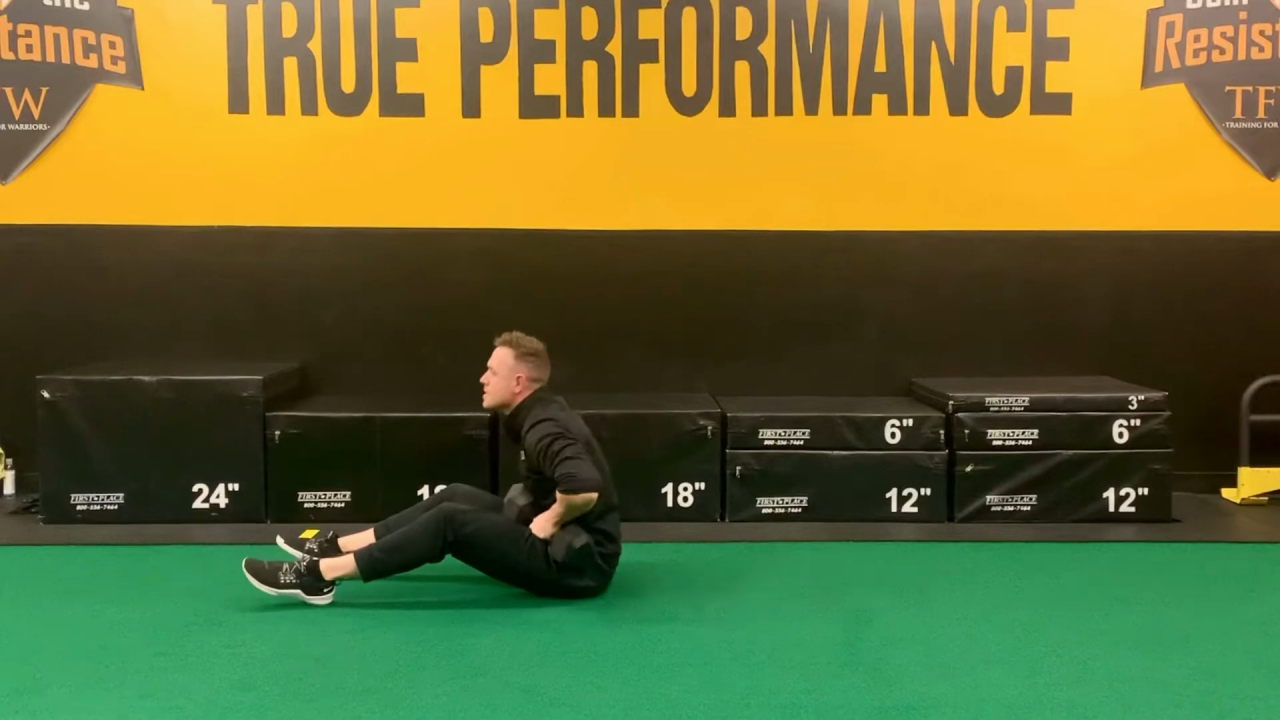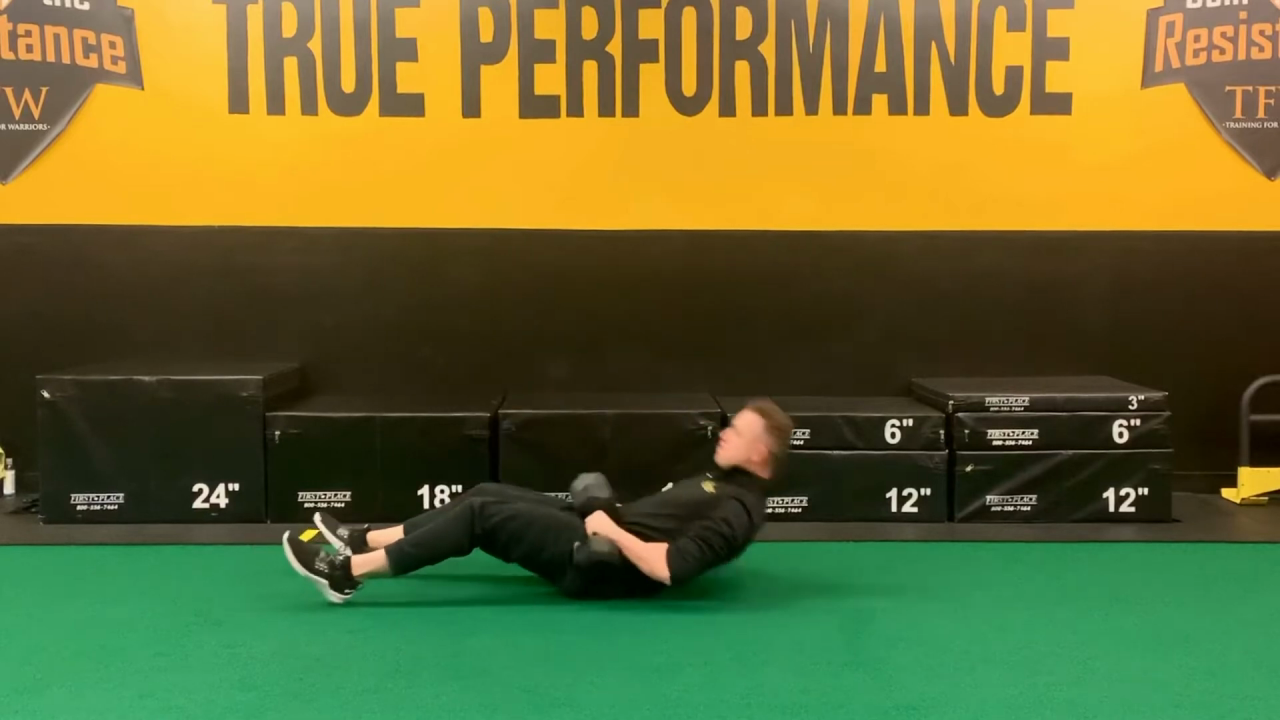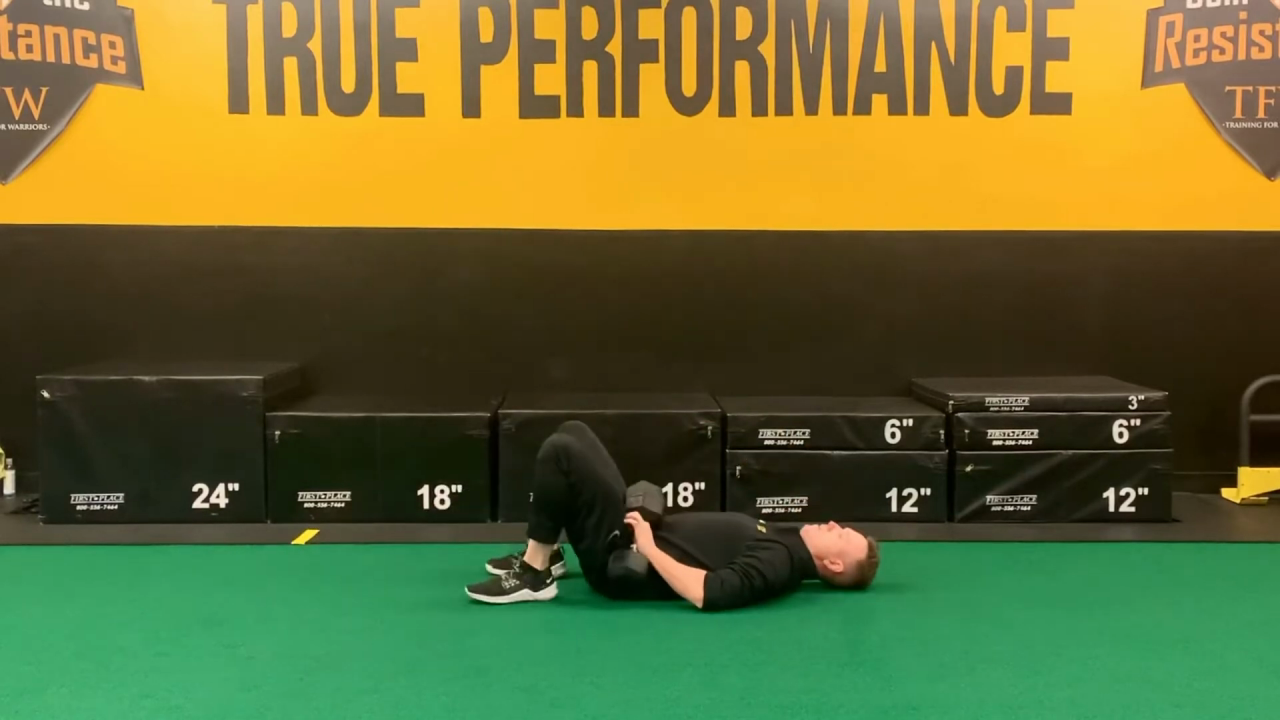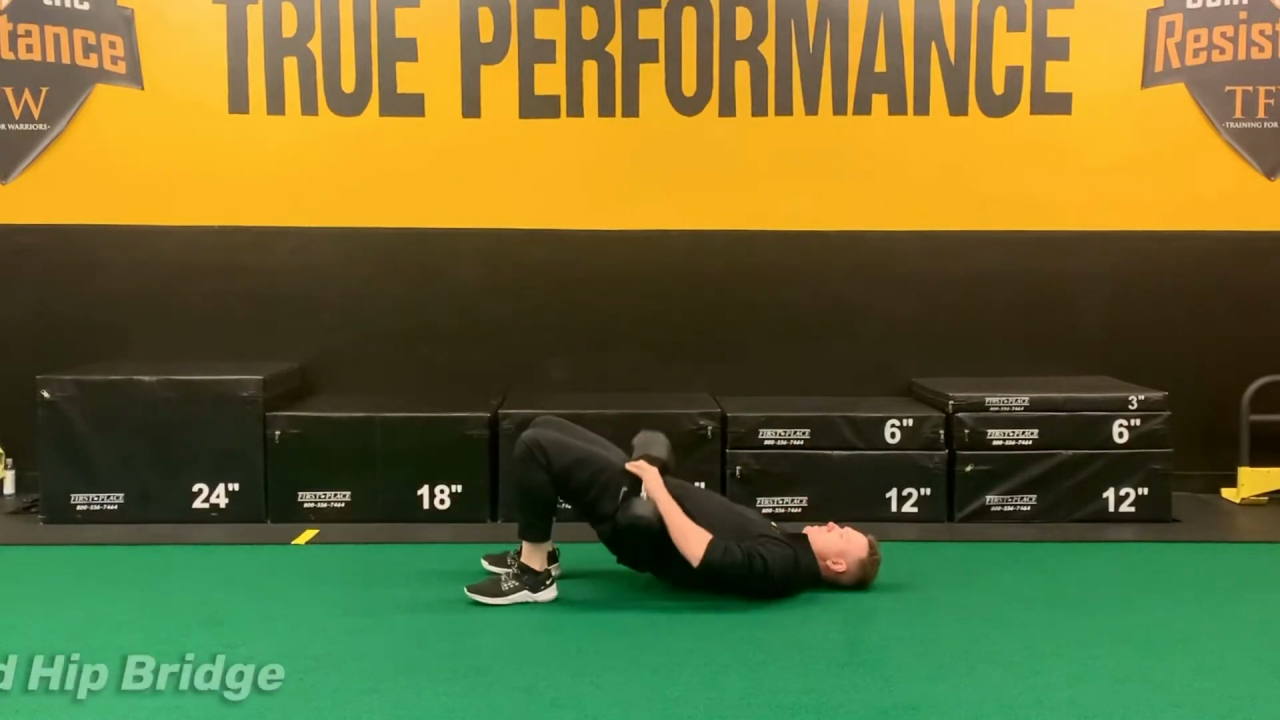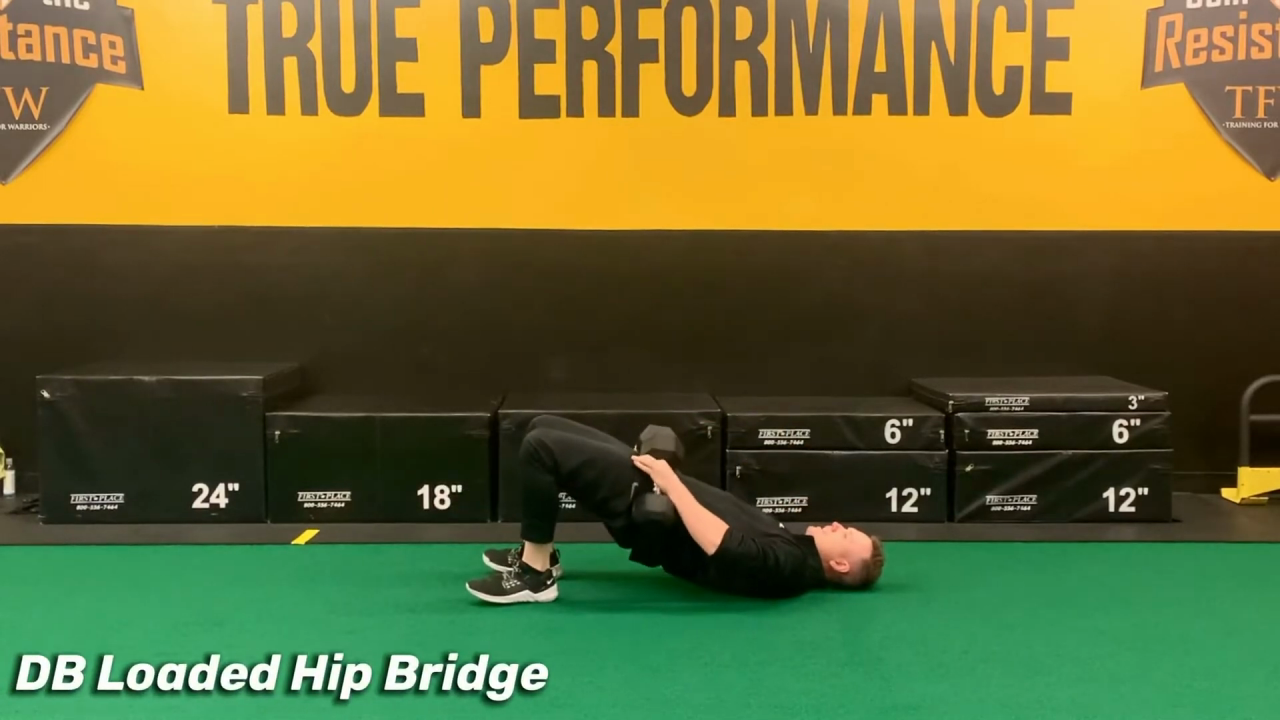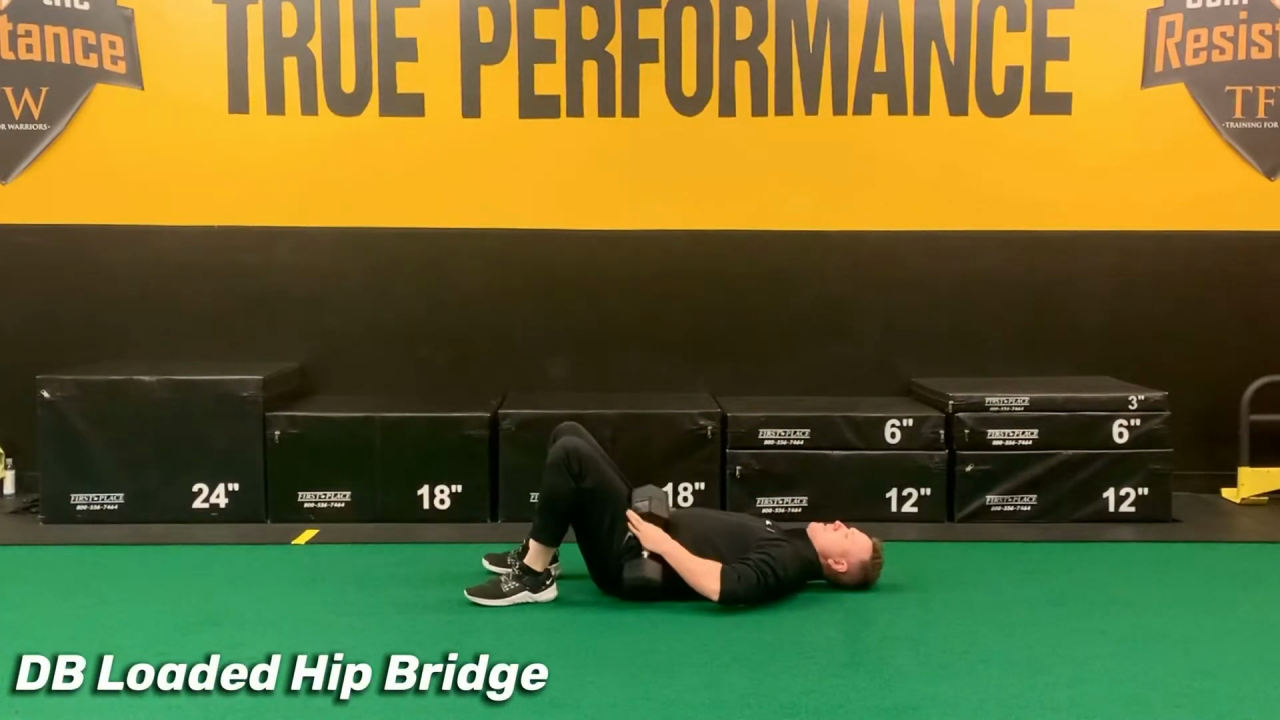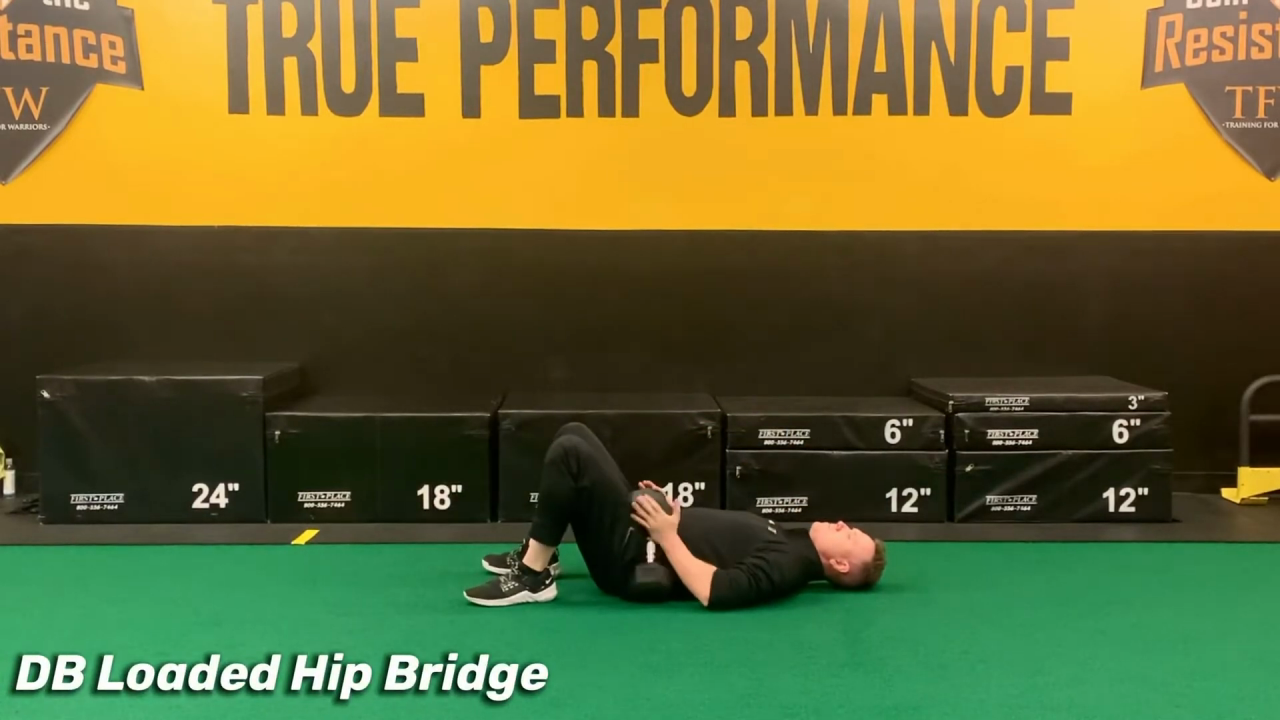
dt=0.7s
person 1, frame 1
left shoulder: (542, 430)
right shoulder: (544, 410)
left elbow: (584, 487)
left wrist: (553, 520)
right wrist: (540, 512)
left hip: (576, 564)
right hip: (569, 546)
left knee: (448, 521)
right knee: (455, 497)
left ankle: (318, 576)
right ankle: (337, 546)
person 1, frame 2
left shoulder: (736, 513)
right shoulder: (727, 485)
left elbow: (669, 569)
left wrist: (611, 530)
right wrist: (605, 516)
left hip: (592, 562)
right hip: (596, 534)
left knee: (480, 517)
right knee: (487, 494)
left ankle: (348, 572)
right ankle: (369, 542)
person 1, frame 3
left shoulder: (779, 565)
right shoulder: (783, 541)
left elbow: (709, 593)
left wrist: (649, 549)
right wrist: (651, 526)
right hip: (637, 534)
left knee: (559, 453)
right knee: (572, 434)
left ankle: (534, 574)
right ankle: (543, 555)
person 1, frame 4
left shoulder: (781, 567)
right shoulder: (786, 546)
left elbow: (705, 557)
left wrist: (658, 492)
right wrist: (658, 487)
right hip: (647, 489)
left knee: (533, 447)
right knee: (544, 429)
left ankle: (532, 574)
right ankle: (539, 553)
person 1, frame 5
left shoulder: (789, 567)
right shoulder: (791, 545)
left elbow: (722, 546)
left wrist: (671, 484)
right wrist: (666, 478)
right hip: (656, 488)
left knee: (540, 447)
right knee: (544, 428)
left ankle: (534, 573)
right ankle: (538, 552)
person 1, frame 6
left shoulder: (788, 564)
right shoulder: (785, 541)
left elbow: (720, 587)
left wrist: (663, 543)
left hip: (631, 559)
right hip: (647, 530)
left knee: (571, 454)
right knee: (568, 434)
left ankle: (532, 576)
right ankle: (538, 552)
person 1, frame 7
left shoulder: (788, 566)
right shoulder: (787, 541)
left elbow: (712, 591)
left wrist: (668, 538)
right wrist: (669, 510)
left hip: (632, 559)
right hip: (645, 537)
left knee: (568, 453)
right knee: (574, 434)
left ankle: (532, 576)
right ankle: (537, 553)
